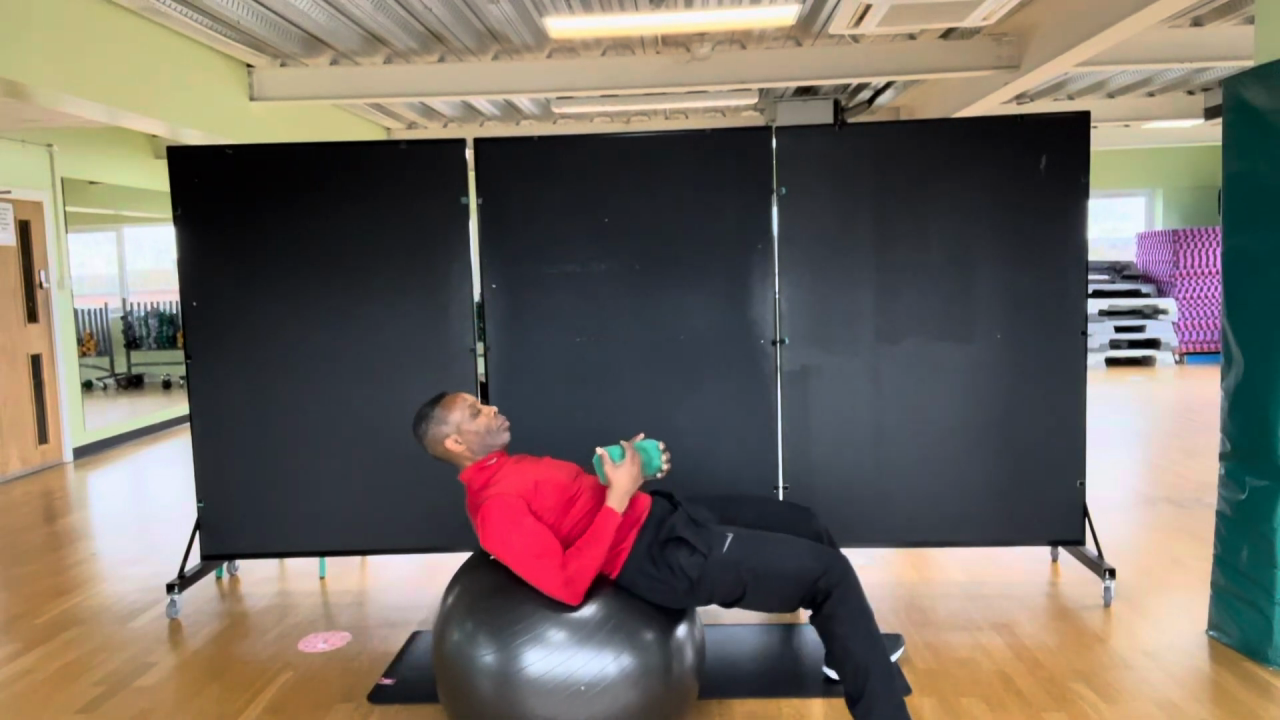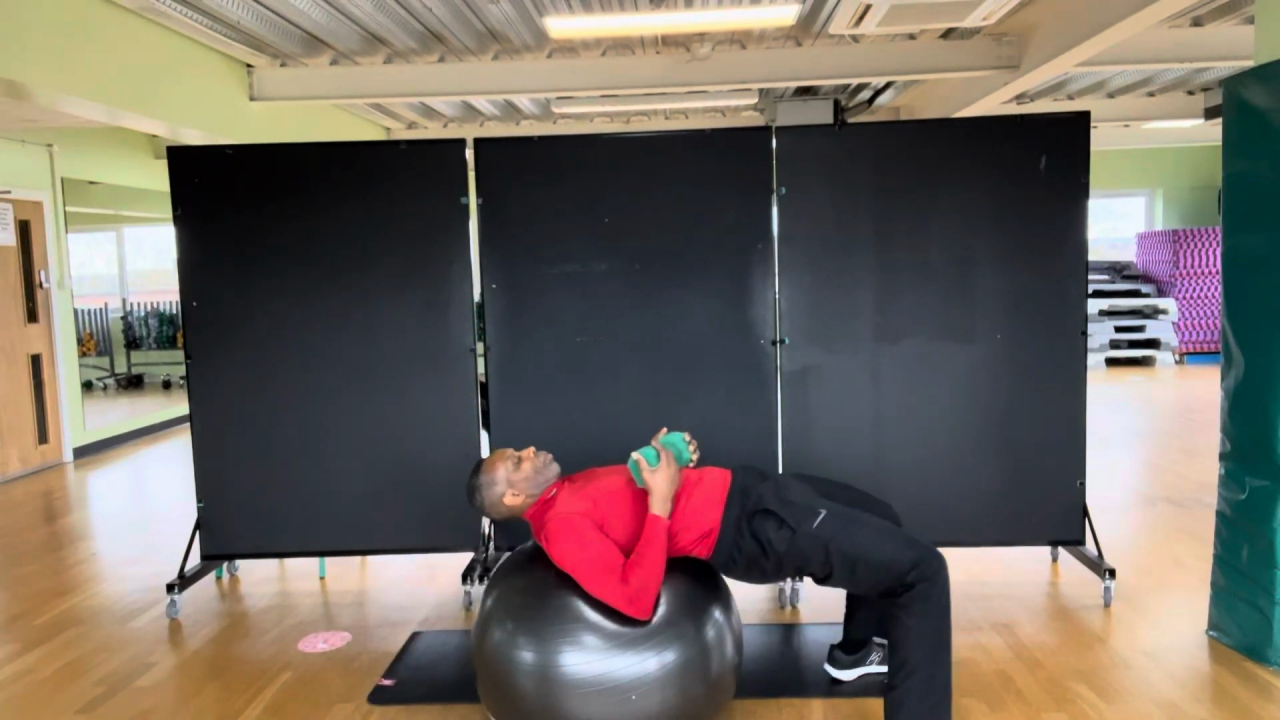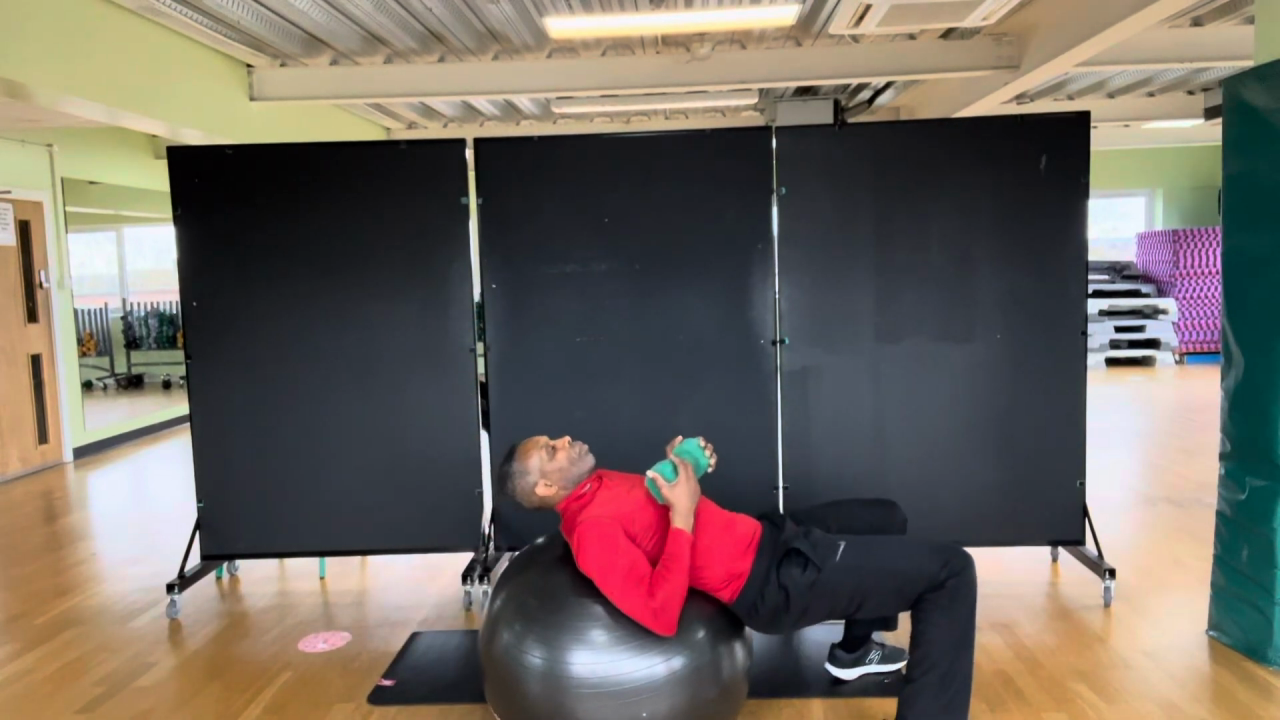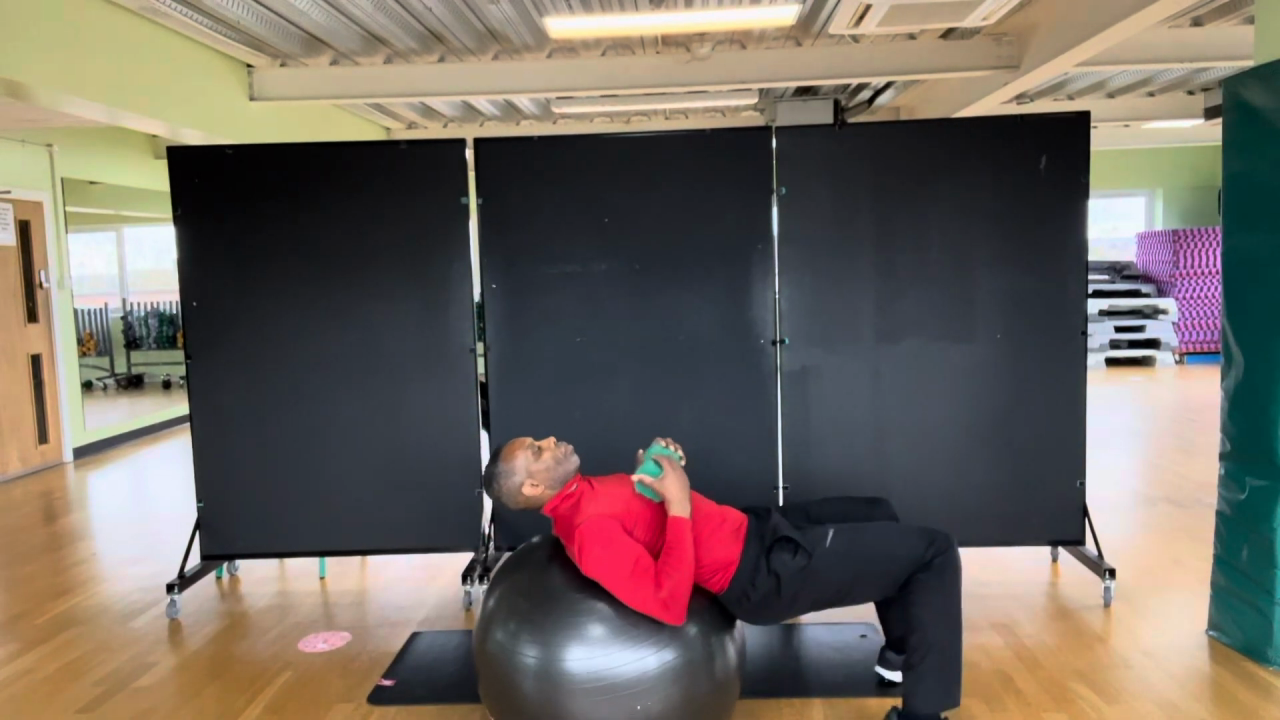
dt=0.5s
person 1, frame 1
left shoulder: (503, 469)
right shoulder: (495, 507)
right elbow: (569, 584)
left wrist: (627, 466)
right wrist: (621, 493)
left hip: (667, 516)
right hip: (666, 551)
left knee: (804, 524)
right knee: (830, 571)
left ankle: (851, 648)
person 1, frame 2
left shoulder: (563, 492)
right shoulder: (561, 526)
right elbow: (637, 599)
left wrist: (665, 462)
right wrist: (660, 499)
right hip: (754, 527)
left knee: (882, 525)
right knee: (921, 568)
left ankle: (855, 649)
person 1, frame 3
left shoulder: (594, 486)
right shoulder: (592, 529)
right elbow: (660, 614)
left wrist: (676, 468)
right wrist: (683, 513)
left hip: (768, 537)
right hip: (773, 579)
left knee: (886, 518)
right knee: (950, 569)
left ankle: (852, 650)
person 1, frame 4
left shoulder: (577, 494)
right shoulder: (590, 529)
right elbow: (670, 604)
left wrist: (658, 472)
right wrist: (678, 503)
left hip: (755, 530)
right hip: (766, 571)
left knee: (877, 515)
right knee: (934, 551)
left ankle: (902, 650)
